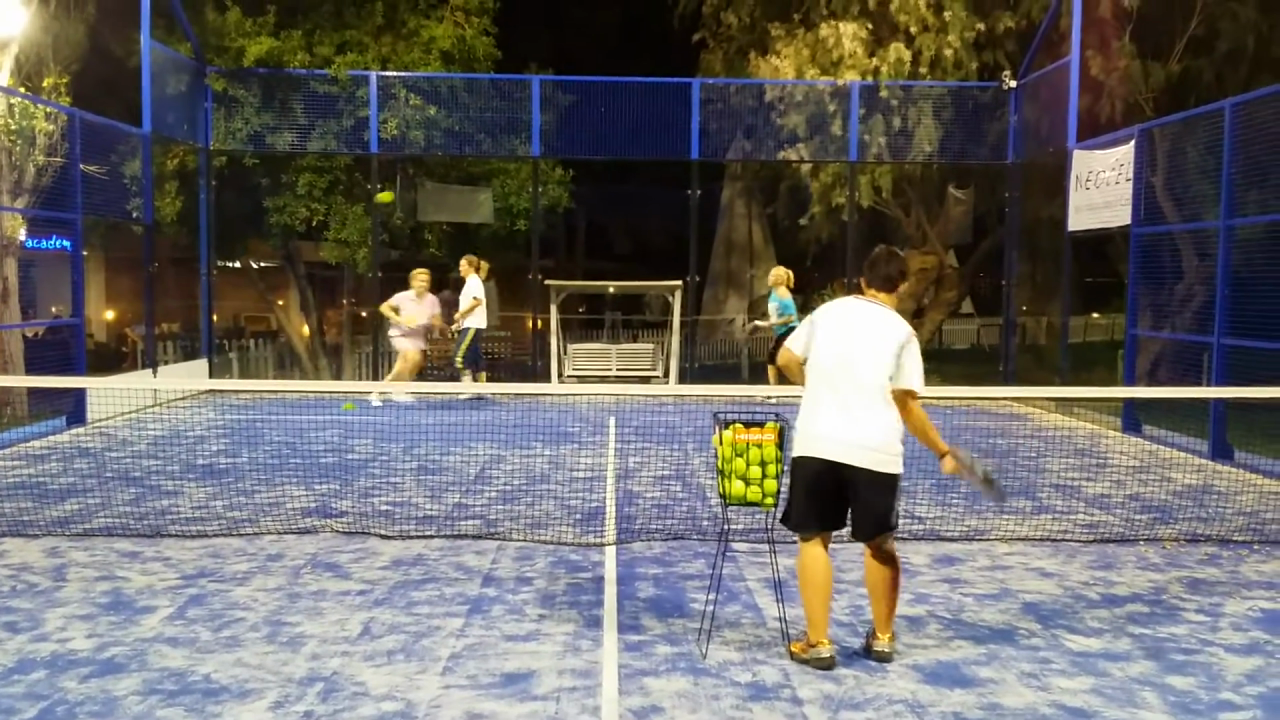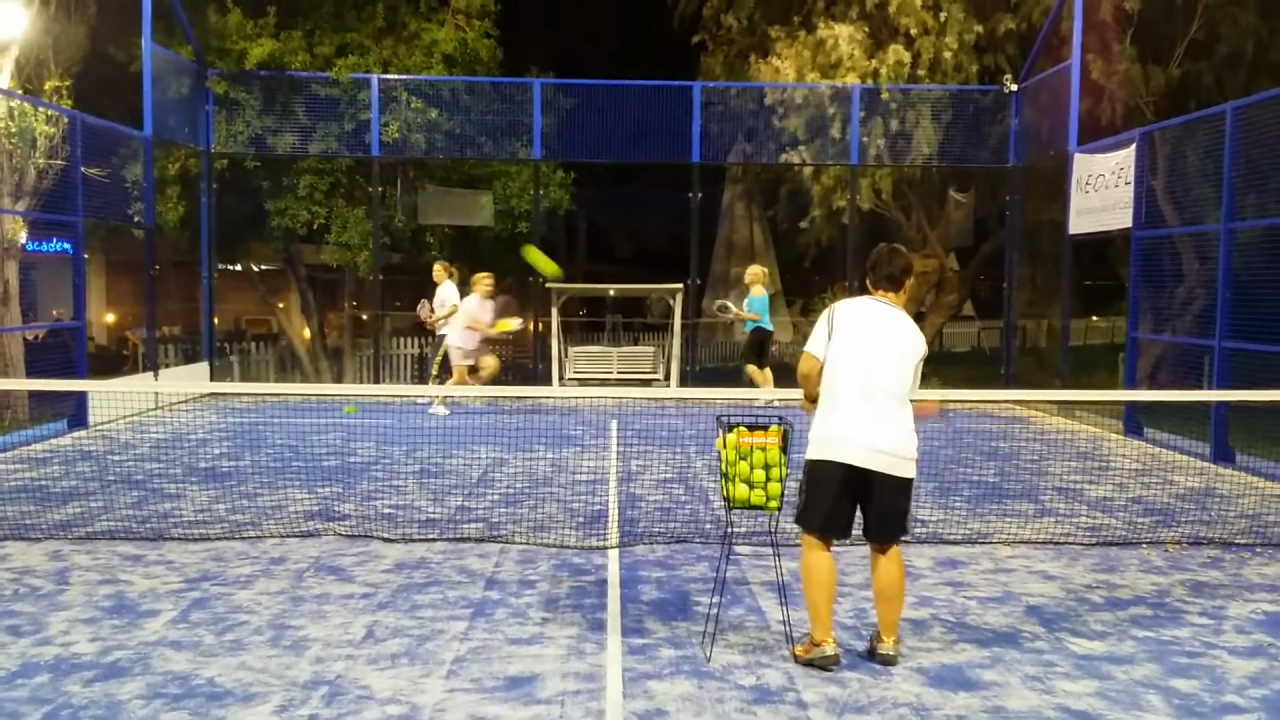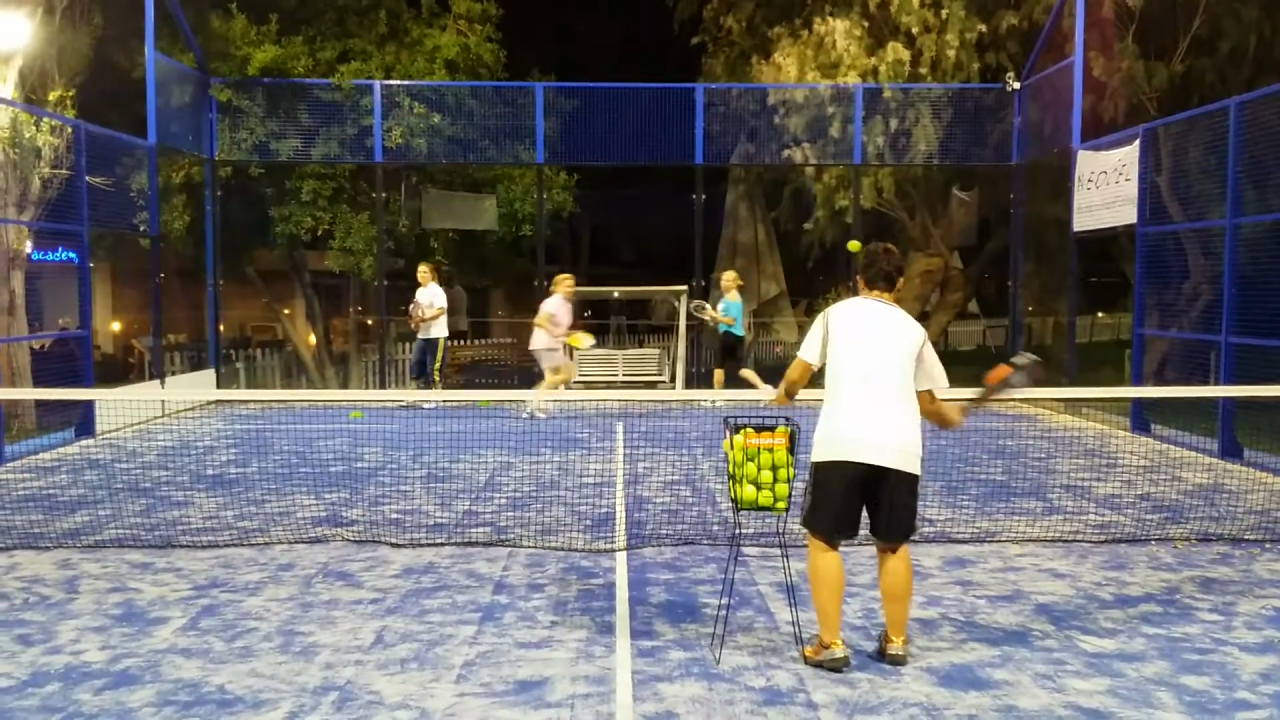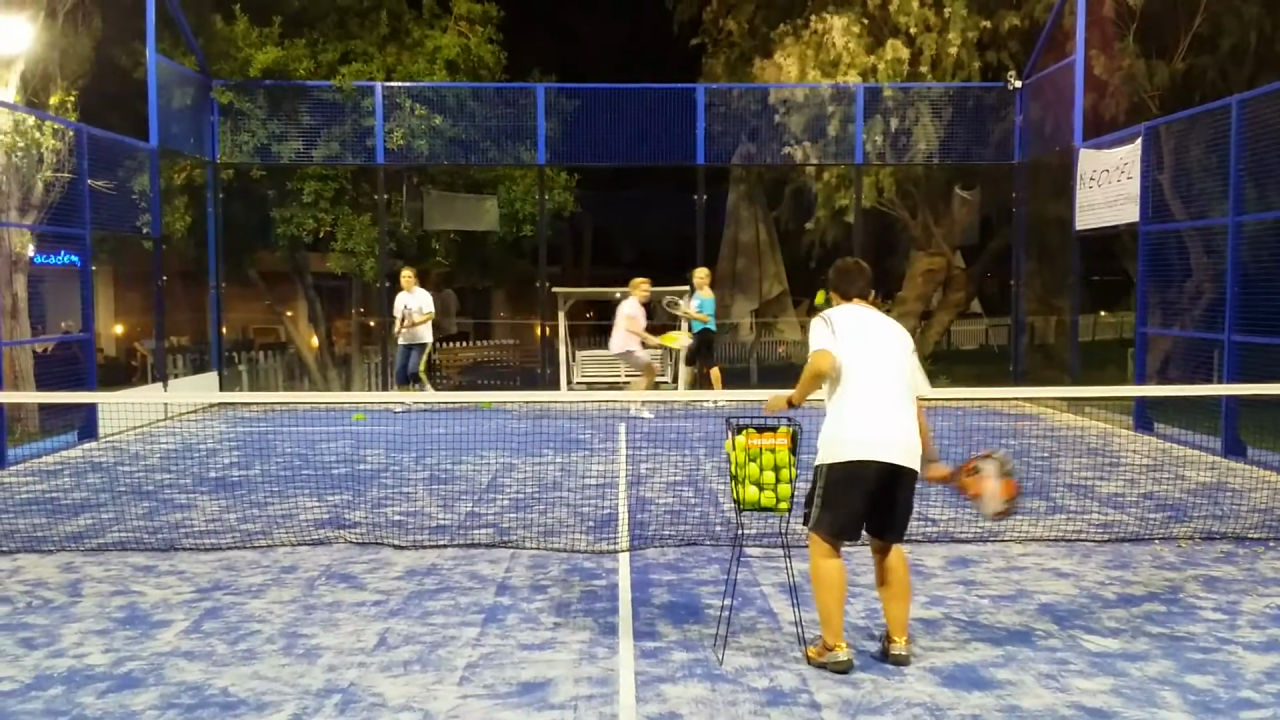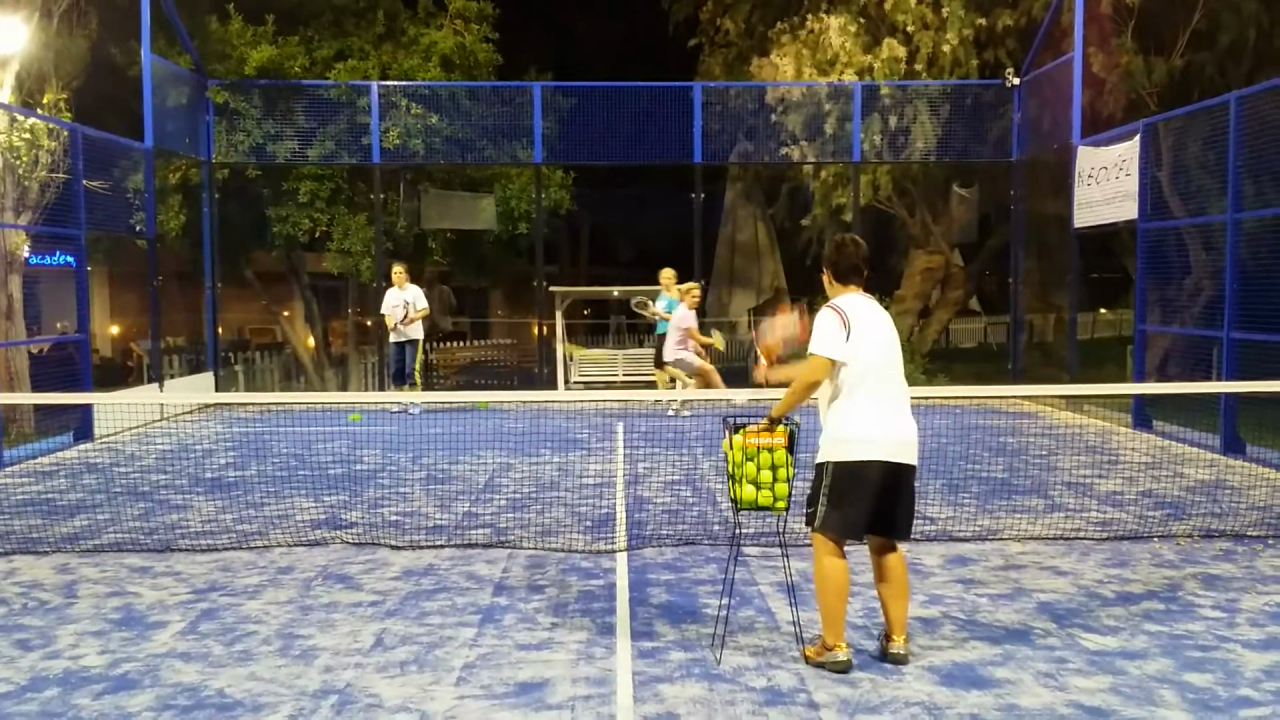
dt=0.3s
person 1, frame 1
left shoulder: (827, 311)
right shoulder: (902, 331)
left elbow: (787, 360)
right elbow: (906, 403)
right wrist: (941, 451)
left hip: (816, 444)
right hip: (876, 451)
left knee: (813, 539)
right knee: (878, 544)
left ankle: (818, 642)
right ankle: (882, 638)
person 1, frame 2
left shoulder: (840, 311)
right shoulder: (914, 336)
left elbow: (807, 369)
left wrist: (813, 397)
left hip: (834, 446)
right hip: (893, 454)
left knee: (817, 540)
right knee: (886, 547)
left ankle: (822, 642)
right ankle: (887, 641)
person 1, frame 3
left shoulder: (836, 314)
right shoulder: (914, 331)
left elbow: (801, 371)
right elbow: (928, 401)
left wrist: (786, 392)
right wrist: (950, 418)
left hip: (840, 447)
right hip: (898, 452)
left knee: (823, 542)
right knee: (892, 545)
left ankle: (830, 645)
right ankle: (895, 641)
person 1, frame 4
left shoulder: (830, 319)
right shoulder: (897, 331)
left elbow: (822, 365)
right elbow: (913, 402)
left wrist: (792, 399)
right wrist: (931, 458)
left hip: (851, 446)
right hip: (902, 452)
left knee: (825, 542)
right knee: (888, 544)
left ankle: (834, 647)
right ankle: (898, 641)
person 1, frame 5
left shoulder: (836, 311)
right shoulder: (877, 313)
left elbow: (816, 374)
left wrist: (775, 413)
right wrist: (776, 371)
left hip: (854, 445)
right hip: (899, 446)
left knee: (828, 541)
right knee: (886, 544)
left ankle: (833, 647)
right ankle: (897, 640)
